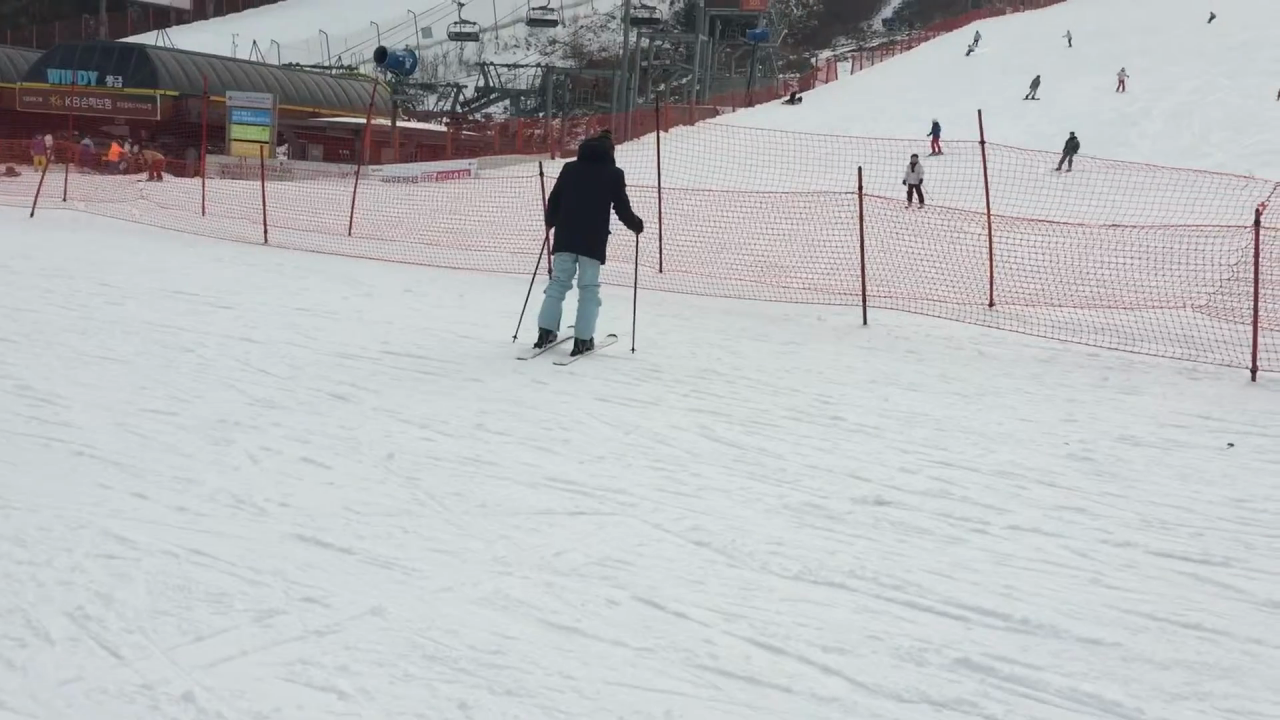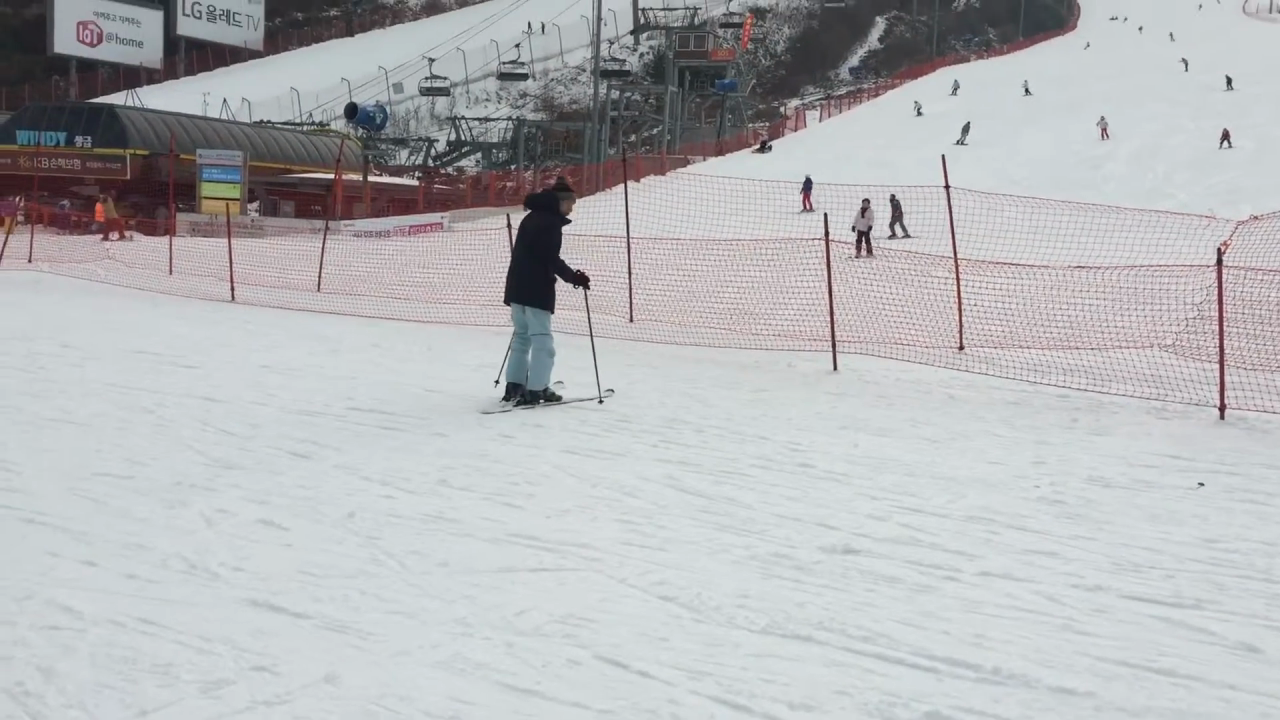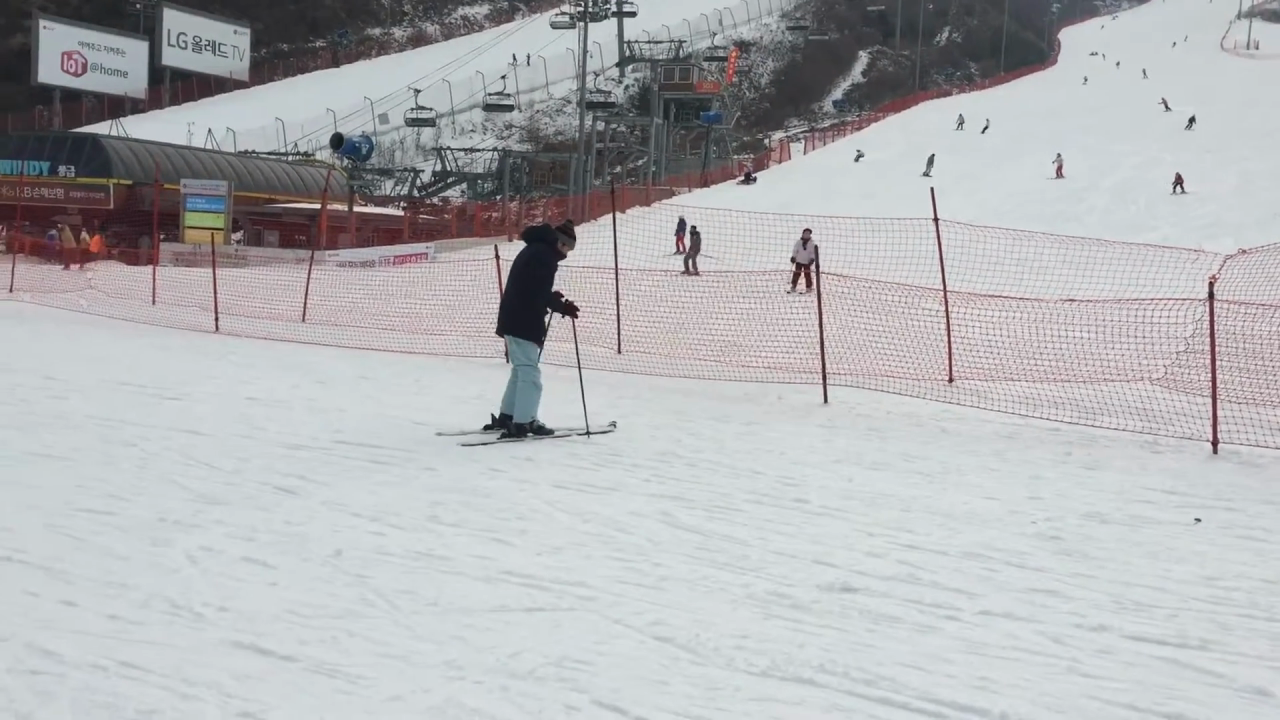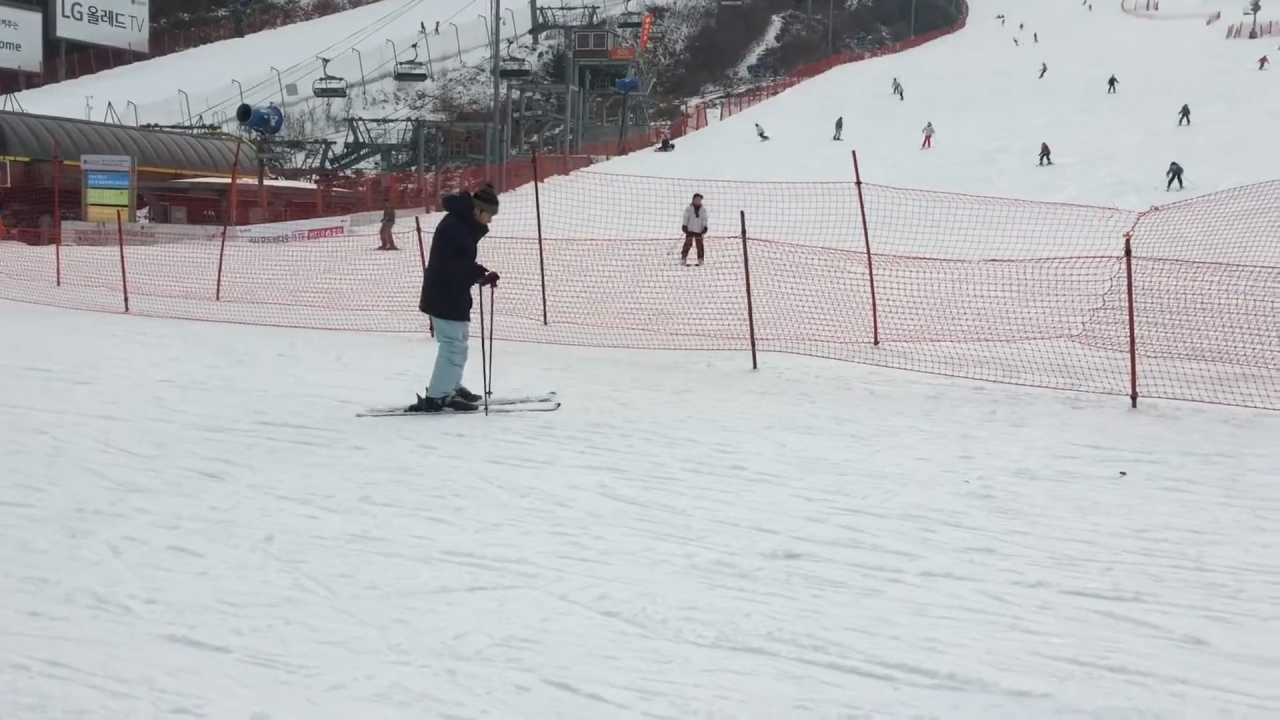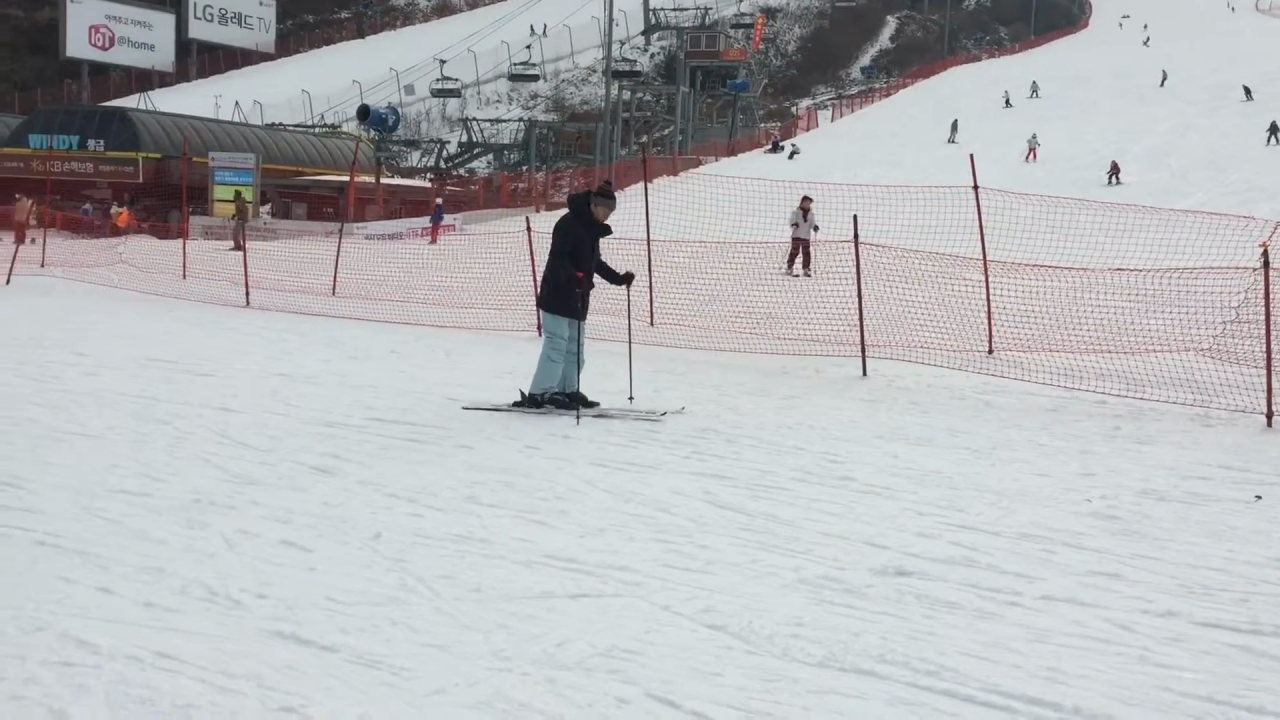
dt=1s
person 1, frame 1
left shoulder: (569, 168)
right shoulder: (614, 173)
left elbow: (554, 198)
right elbow: (622, 207)
left wrist: (550, 220)
right wrist: (635, 224)
left hip: (566, 236)
right hip: (593, 239)
left knee: (558, 283)
right knee: (588, 288)
left ankle: (546, 331)
right ankle: (583, 339)
person 1, frame 2
left shoulder: (532, 217)
right shoulder: (551, 221)
right elbow: (550, 258)
right wrist: (573, 276)
left hip: (518, 285)
right hip: (537, 288)
left knee: (521, 336)
right knee: (541, 338)
left ankle: (514, 385)
right ankle: (536, 389)
person 1, frame 3
left shoulder: (533, 250)
right shoulder: (544, 253)
right elbow: (538, 289)
left wrist: (552, 298)
right wrist: (561, 306)
left hip: (514, 317)
right hip: (523, 320)
left knee: (521, 369)
right knee: (529, 371)
left ankle: (507, 416)
right ankle: (523, 422)
person 1, frame 4
left shoulder: (466, 224)
right shoulder: (452, 225)
right elbow: (443, 262)
left wrist: (481, 275)
right wrist: (472, 271)
left hip: (455, 293)
right hip: (444, 294)
left knee: (460, 343)
right knee: (452, 345)
left ankle: (450, 388)
right ankle: (437, 397)
person 1, frame 5
left shoulder: (593, 228)
right shoulder: (568, 223)
left elbow: (595, 261)
right elbow: (557, 257)
left wrist: (617, 278)
right wrist: (572, 276)
left hip: (577, 295)
right hip: (557, 293)
left knee: (575, 346)
right knee: (556, 344)
left ankle: (567, 389)
right ankle: (540, 393)
